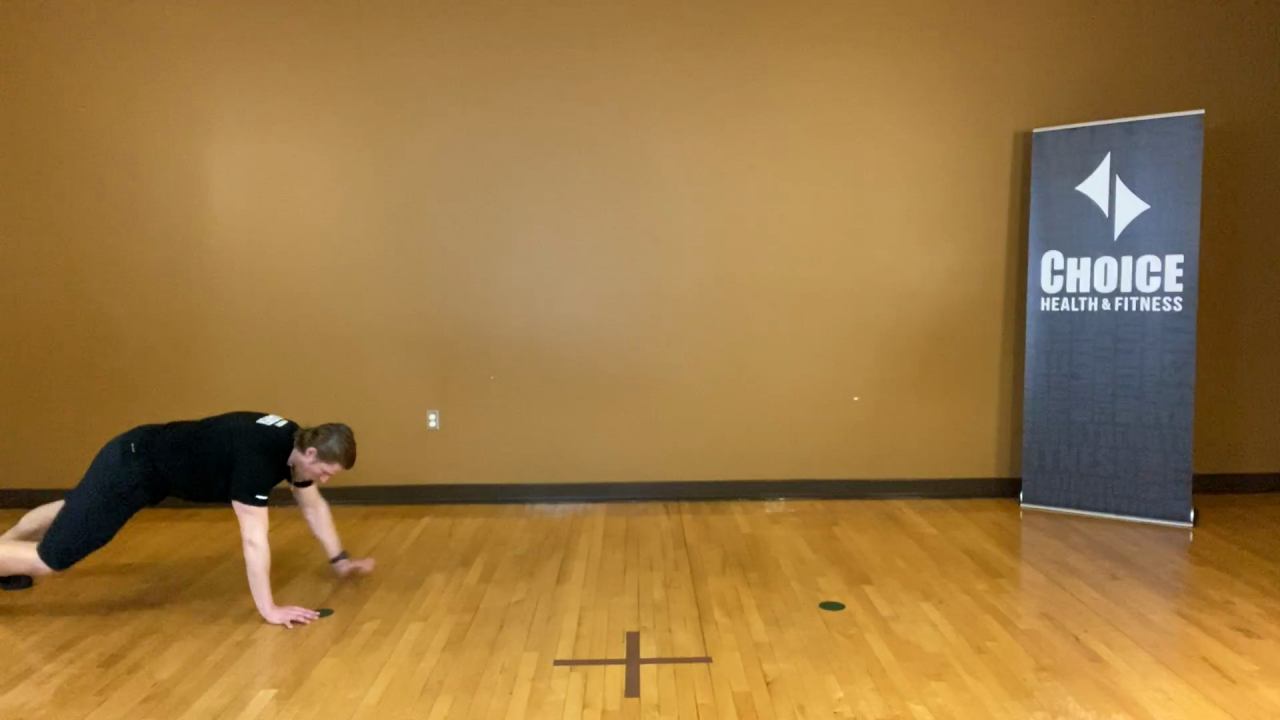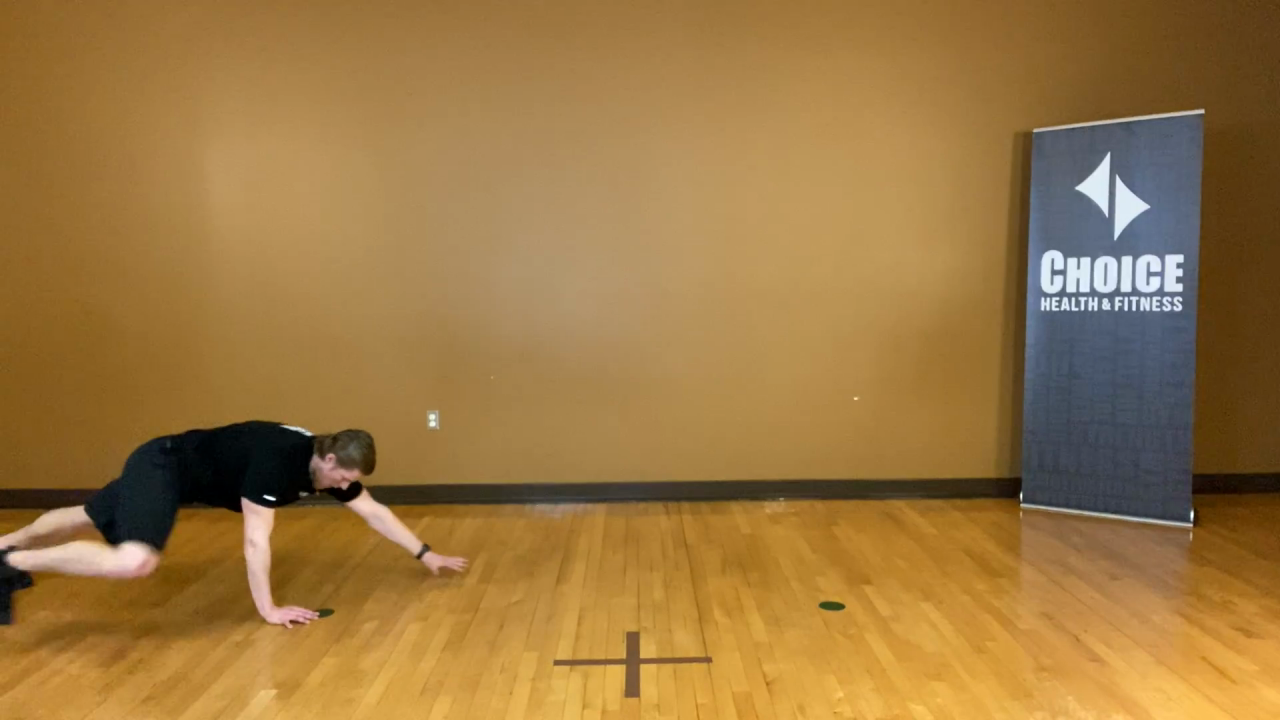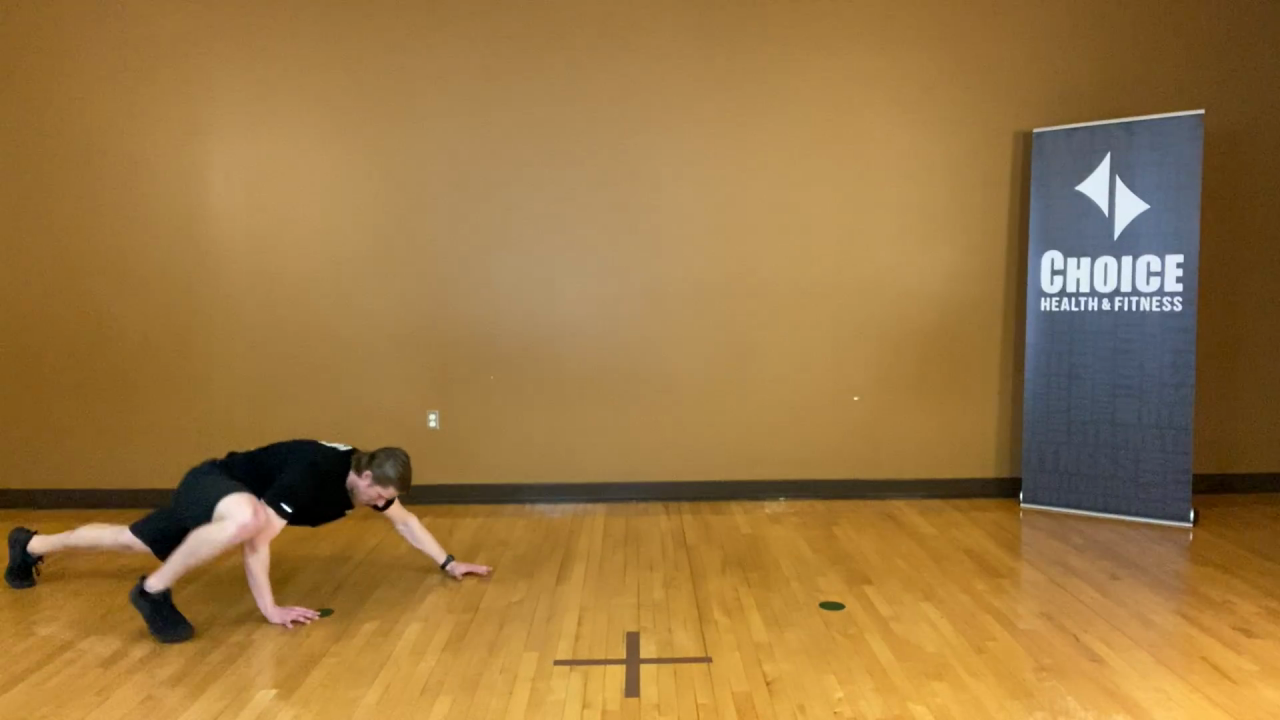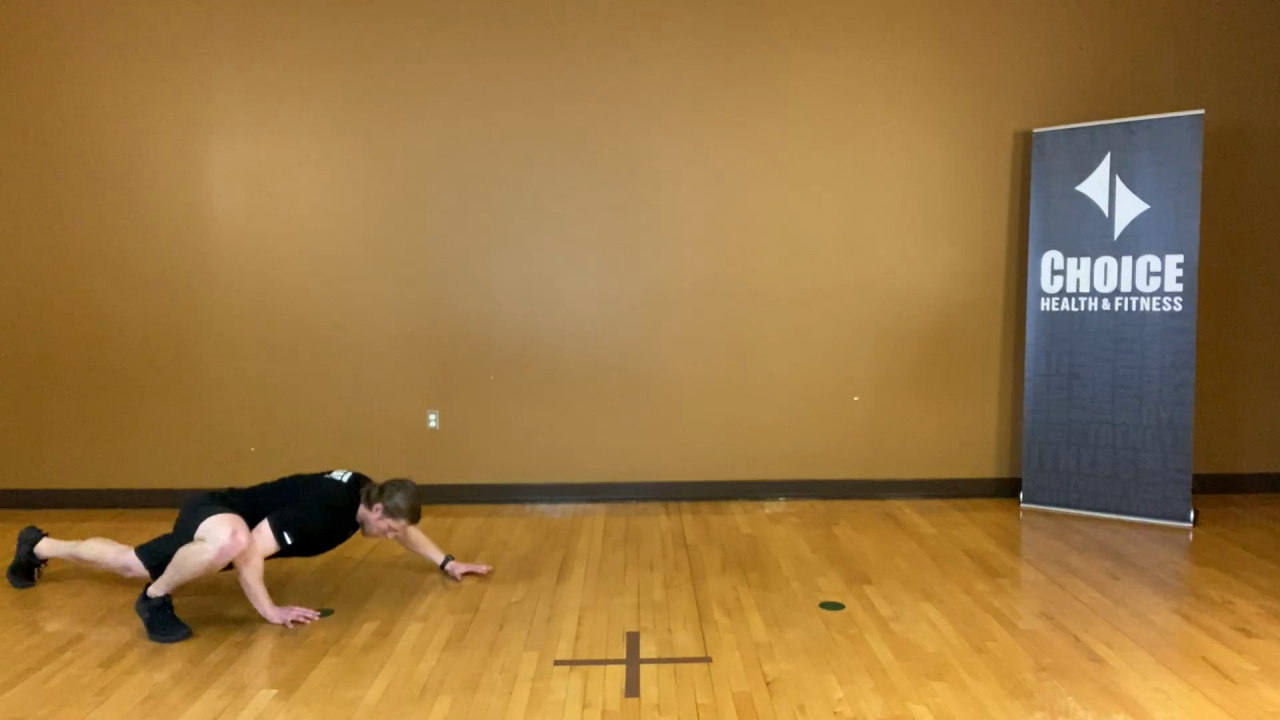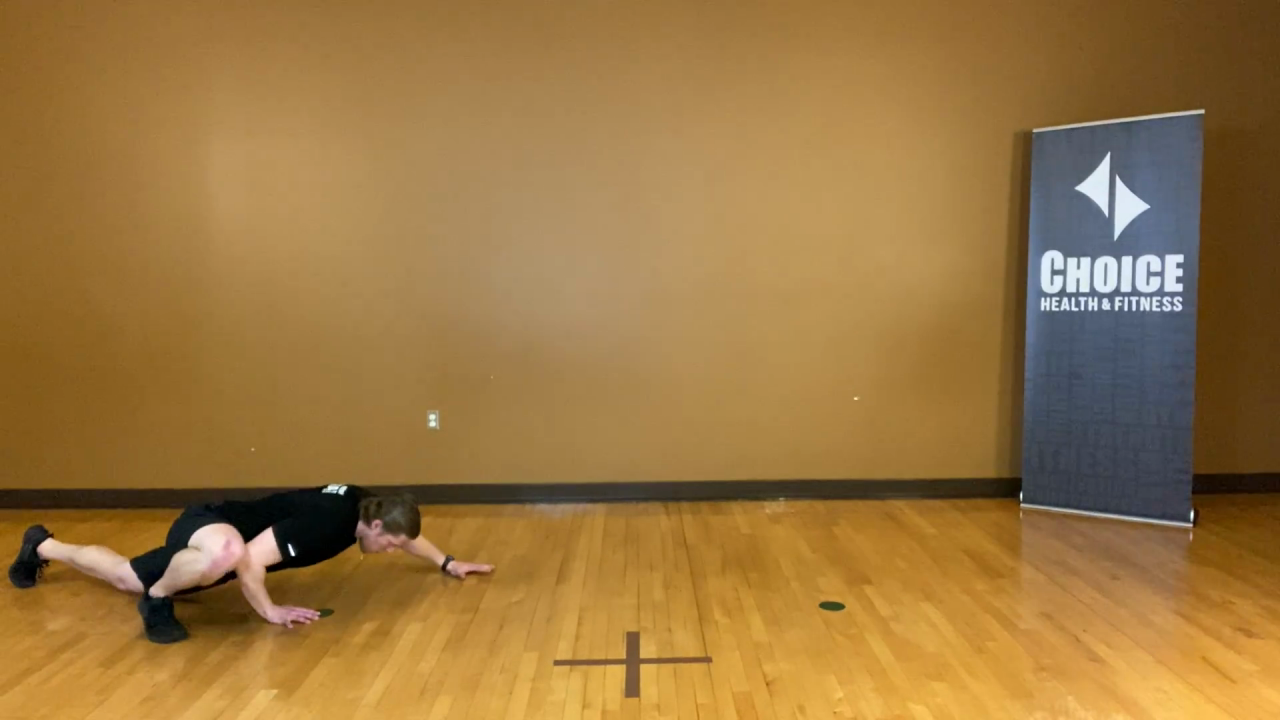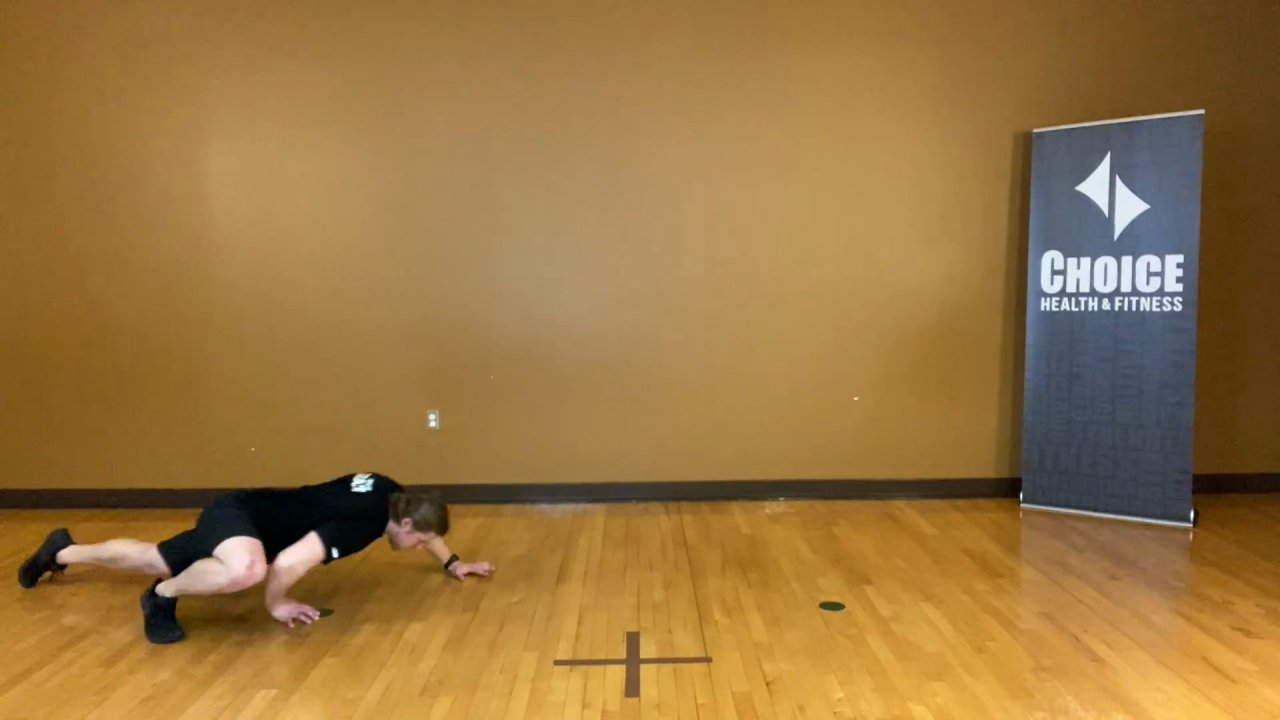
dt=0.3s
person 1, frame 1
left shoulder: (296, 444)
right shoulder: (257, 456)
left elbow: (312, 502)
right elbow: (254, 539)
left wrist: (339, 558)
right wrist: (266, 608)
left hip: (142, 460)
right hip: (131, 466)
left knee: (71, 512)
right knee: (45, 558)
person 1, frame 2
left shoulder: (328, 462)
right shoulder: (275, 461)
left elbow: (374, 512)
right elbow: (256, 541)
left wrist: (426, 554)
right wrist: (267, 609)
left hip: (172, 470)
right hip: (162, 466)
left knee: (89, 518)
right knee: (134, 561)
person 1, frame 3
left shoulder: (365, 475)
right shoulder: (310, 474)
left elbow: (404, 518)
right elbow: (259, 534)
left wrist: (447, 563)
right wrist: (269, 609)
left hip: (222, 491)
right hip: (208, 484)
left knee: (131, 539)
right knee: (245, 517)
right ankle: (154, 591)
person 1, frame 4
left shoulder: (366, 494)
right shoulder: (321, 510)
left elbow: (407, 531)
right elbow: (247, 551)
left wrist: (447, 563)
right wrist: (269, 611)
left hip: (218, 521)
right hip: (207, 517)
left knee: (129, 563)
right knee: (231, 539)
left ankle: (37, 547)
right ankle: (156, 600)
person 1, frame 5
left shoulder: (363, 506)
right shoulder: (323, 525)
left elbow: (405, 533)
right elbow: (249, 557)
left wrist: (447, 562)
right wrist: (269, 611)
left hip: (213, 534)
right hip: (203, 527)
left knee: (124, 575)
right knee: (227, 552)
left ankle: (43, 545)
right ankle: (158, 600)
person 1, frame 6
left shoulder: (390, 495)
right shoulder: (359, 521)
left elbow: (421, 525)
right elbow: (286, 563)
left wrist: (452, 562)
right wrist: (276, 605)
left hip: (246, 513)
right hip: (236, 517)
left knee: (149, 559)
right knee: (248, 569)
left ankle: (61, 552)
right ankle: (162, 597)
